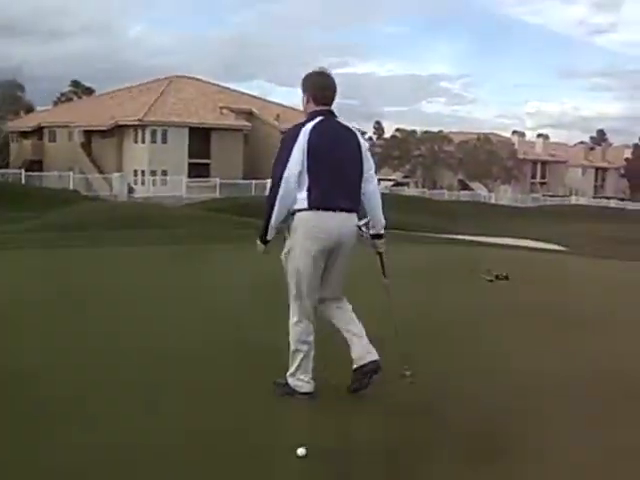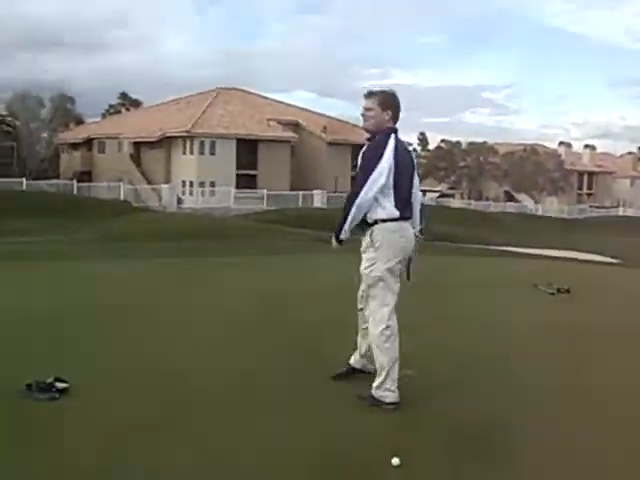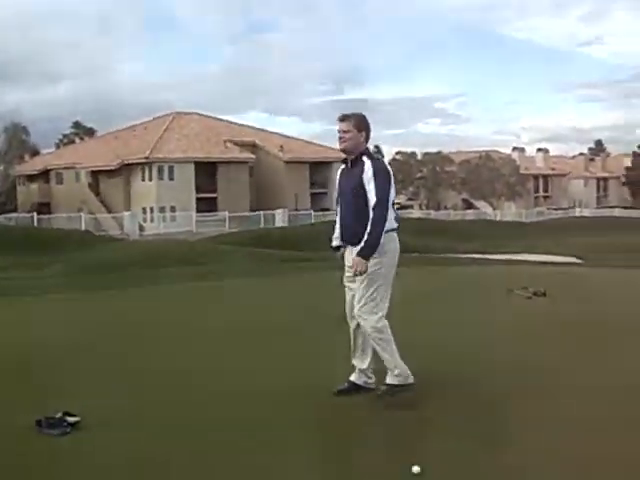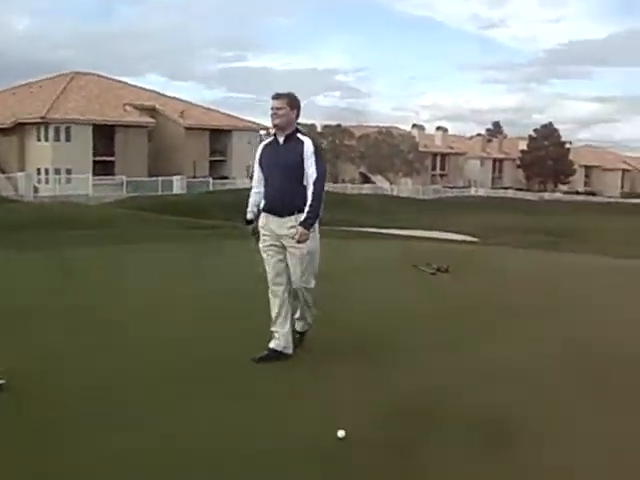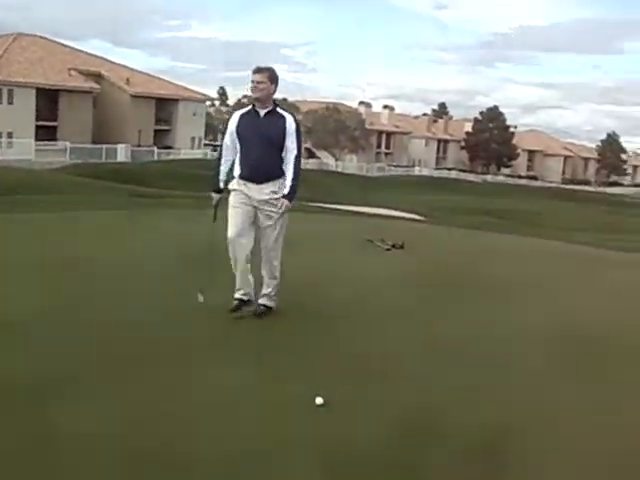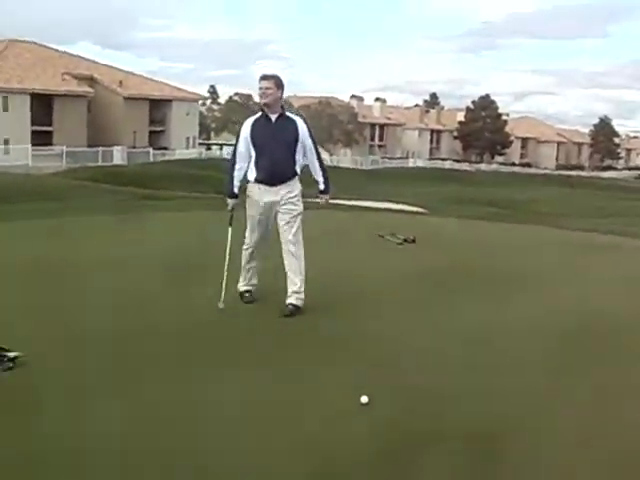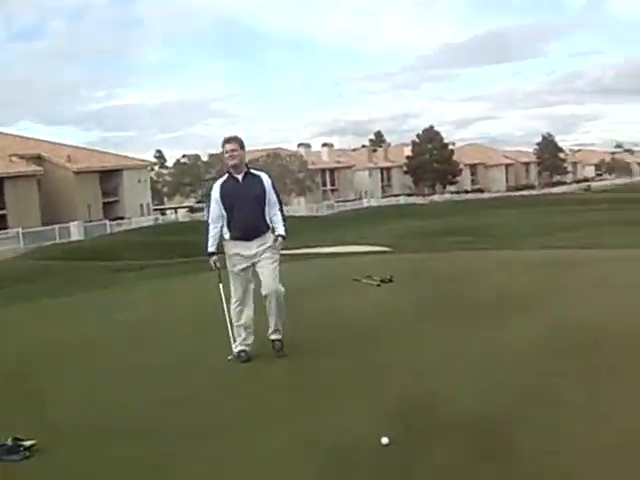
dt=0.3s
person 1, frame 1
left shoulder: (298, 135)
right shoulder: (354, 137)
left elbow: (283, 186)
right elbow: (370, 186)
left wrist: (266, 234)
right wrist: (377, 230)
left hip: (310, 224)
right hip: (346, 224)
left knee: (302, 306)
right knee: (332, 300)
left ankle: (300, 381)
right ankle: (364, 357)
person 1, frame 2
left shoulder: (379, 148)
right shoulder: (402, 150)
left elbow: (361, 195)
right elbow: (414, 196)
left wrist: (340, 233)
right wrist: (414, 234)
left hip: (384, 234)
right hip: (399, 231)
left knee: (380, 312)
right knee: (367, 303)
left ankle: (386, 391)
right ankle: (363, 361)
person 1, frame 3
left shoulder: (375, 167)
right shoulder: (343, 171)
left elbow: (380, 212)
left wrist: (364, 253)
right wrist: (338, 244)
left hip: (377, 249)
right hip: (354, 251)
left knee: (369, 313)
right knee: (355, 316)
left ankle: (399, 375)
right ankle: (363, 376)
person 1, frame 4
left shoulder: (307, 146)
right shoulder: (264, 148)
left elbow: (316, 186)
left wrist: (308, 223)
right wrist: (250, 216)
left hip: (299, 223)
right hip: (269, 224)
left knee: (301, 283)
right knee: (276, 283)
left ankle: (302, 323)
right ankle: (281, 343)
person 1, frame 5
left shoulder: (287, 121)
right shoulder: (238, 118)
left elbow: (293, 159)
right elbow: (227, 153)
left wrist: (289, 194)
right wrist: (218, 186)
left hip: (273, 190)
right hip: (242, 187)
left knee: (270, 248)
right knee: (236, 236)
left ankle: (267, 298)
right ankle: (243, 293)
person 1, frame 6
left shoulder: (297, 123)
right shoulder: (250, 126)
left elbow: (311, 154)
right elbow: (239, 160)
left wrist: (324, 186)
right wrist: (233, 192)
left hip: (289, 191)
right hip: (258, 191)
left knee: (292, 244)
right knee: (252, 243)
left ankle: (295, 297)
right ankle: (247, 285)
person 1, frame 7
left shoulder: (262, 179)
right shoulder: (219, 186)
left elbow: (276, 209)
right elbow: (214, 220)
left wrist: (280, 234)
right wrist: (212, 251)
left hip: (264, 243)
right hip: (236, 248)
left knee: (273, 290)
right knee: (240, 299)
left ankle: (276, 333)
right ankle: (242, 345)
